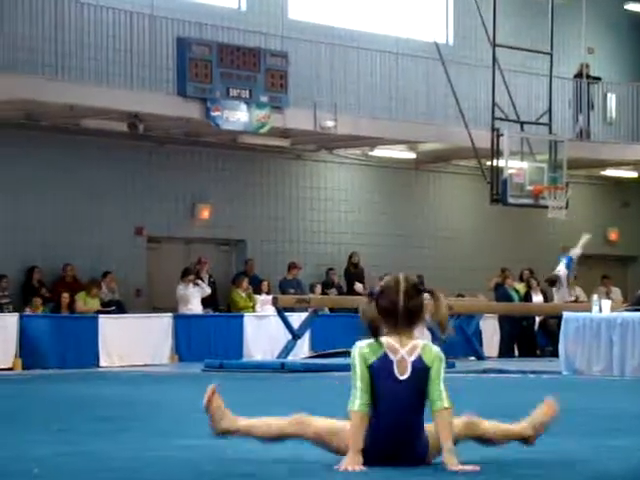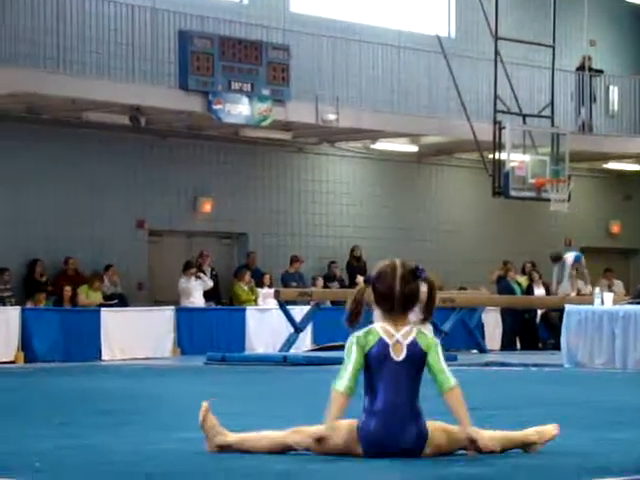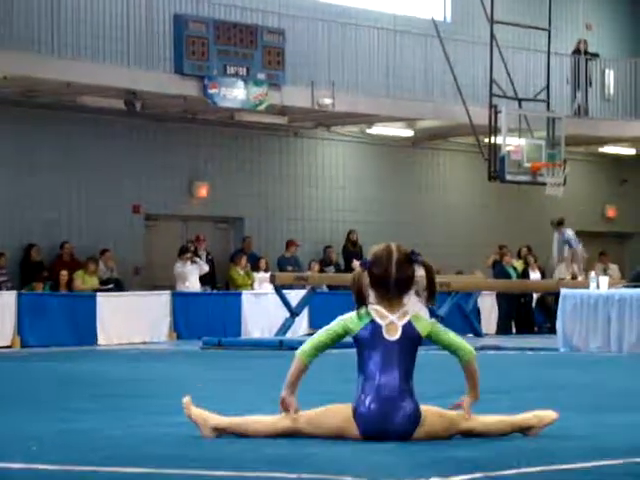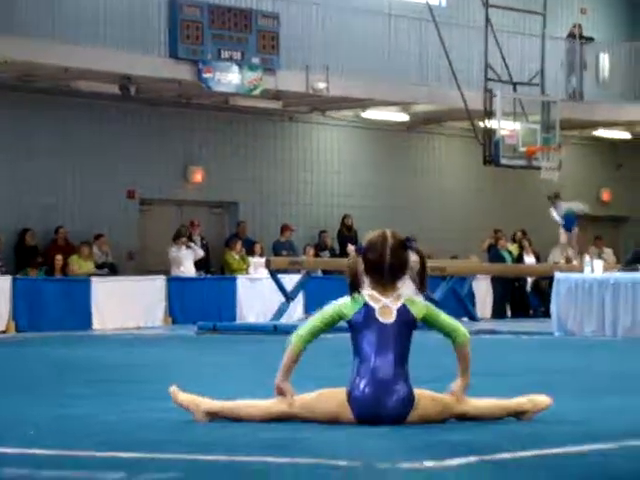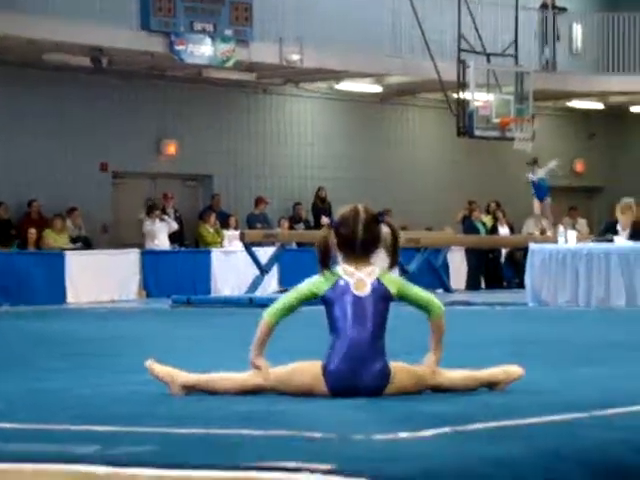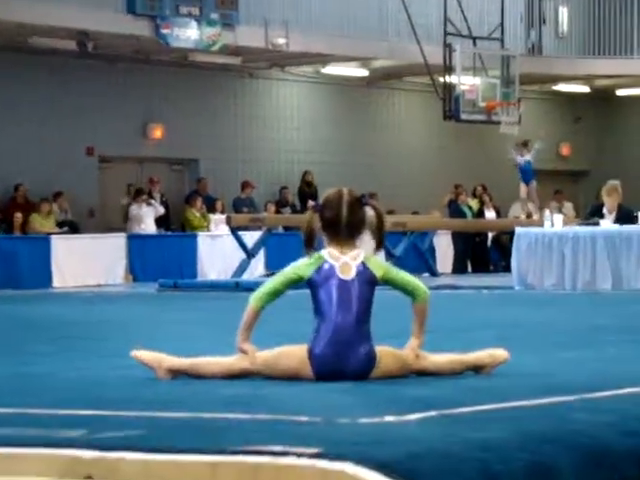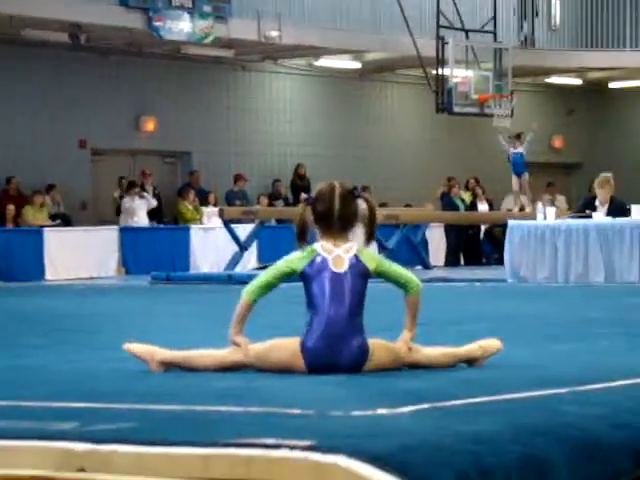
dt=0.2s
person 1, frame 1
left shoulder: (364, 351)
right shoulder: (432, 355)
left elbow: (359, 404)
right elbow: (441, 404)
left wrist: (353, 454)
right wrist: (449, 455)
left hip: (374, 450)
right hip: (415, 452)
left knee: (301, 424)
right knee: (467, 424)
left ankle: (229, 424)
right ankle: (525, 430)
person 1, frame 2
left shoulder: (363, 339)
right shoulder: (425, 341)
left elbow: (344, 386)
right elbow: (449, 385)
left wrist: (327, 430)
right wrist: (470, 432)
left hip: (371, 438)
right hip: (414, 440)
left knee: (293, 437)
right knee: (465, 436)
left ankle: (223, 438)
right ankle: (530, 436)
person 1, frame 3
left shoulder: (355, 320)
right shoulder: (420, 322)
left elbow: (305, 351)
right elbow: (466, 352)
left wrist: (288, 394)
right wrist: (471, 397)
left hip: (365, 419)
right hip: (407, 420)
left knee: (291, 422)
right knee: (464, 422)
left ankle: (216, 423)
right ankle: (528, 421)
person 1, frame 4
left shoulder: (349, 304)
right shoulder: (415, 306)
left elbow: (300, 336)
right elbow: (460, 335)
left wrist: (282, 380)
right wrist: (462, 381)
left hip: (360, 403)
right hip: (402, 404)
left knee: (285, 407)
right knee: (458, 405)
left ankle: (208, 407)
right ankle: (522, 405)
person 1, frame 5
left shoulder: (325, 281)
right shoulder: (388, 281)
left elbow: (273, 312)
right elbow: (436, 308)
left wrist: (256, 355)
right wrist: (434, 355)
left hip: (335, 377)
right hip: (378, 378)
left knee: (260, 379)
right knee: (432, 377)
left ankle: (184, 380)
right ankle: (494, 376)
person 1, frame 6
left shoulder: (311, 264)
right shoulder: (373, 265)
left elbow: (260, 296)
right elbow: (421, 292)
left wrist: (243, 340)
right wrist: (417, 339)
left hip: (320, 360)
right hip: (364, 361)
left knee: (248, 362)
right knee: (417, 361)
left ankle: (171, 364)
right ankle: (480, 359)
person 1, frame 7
left shoulder: (303, 257)
right shoulder: (365, 257)
left elbow: (252, 289)
right elbow: (413, 284)
left wrist: (235, 333)
right wrist: (408, 332)
left hip: (313, 353)
right hip: (356, 354)
left knee: (240, 355)
right knee: (409, 354)
left ankle: (164, 357)
right ankle: (471, 352)
